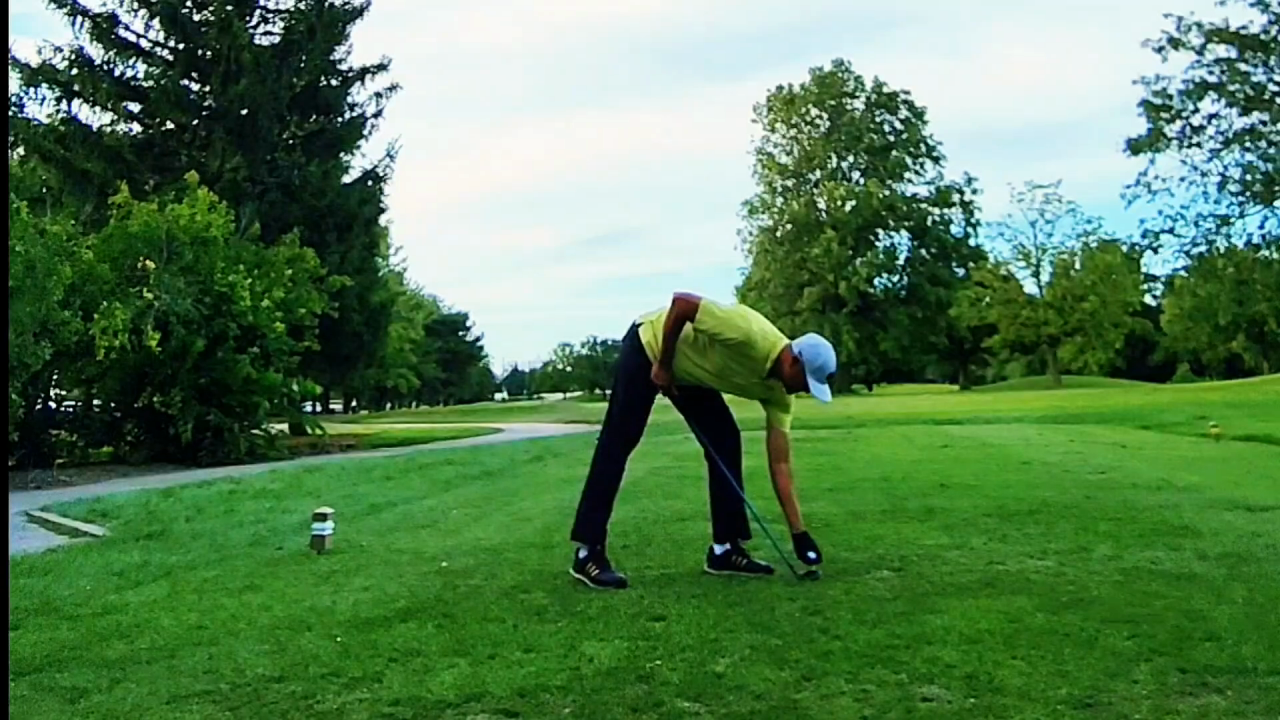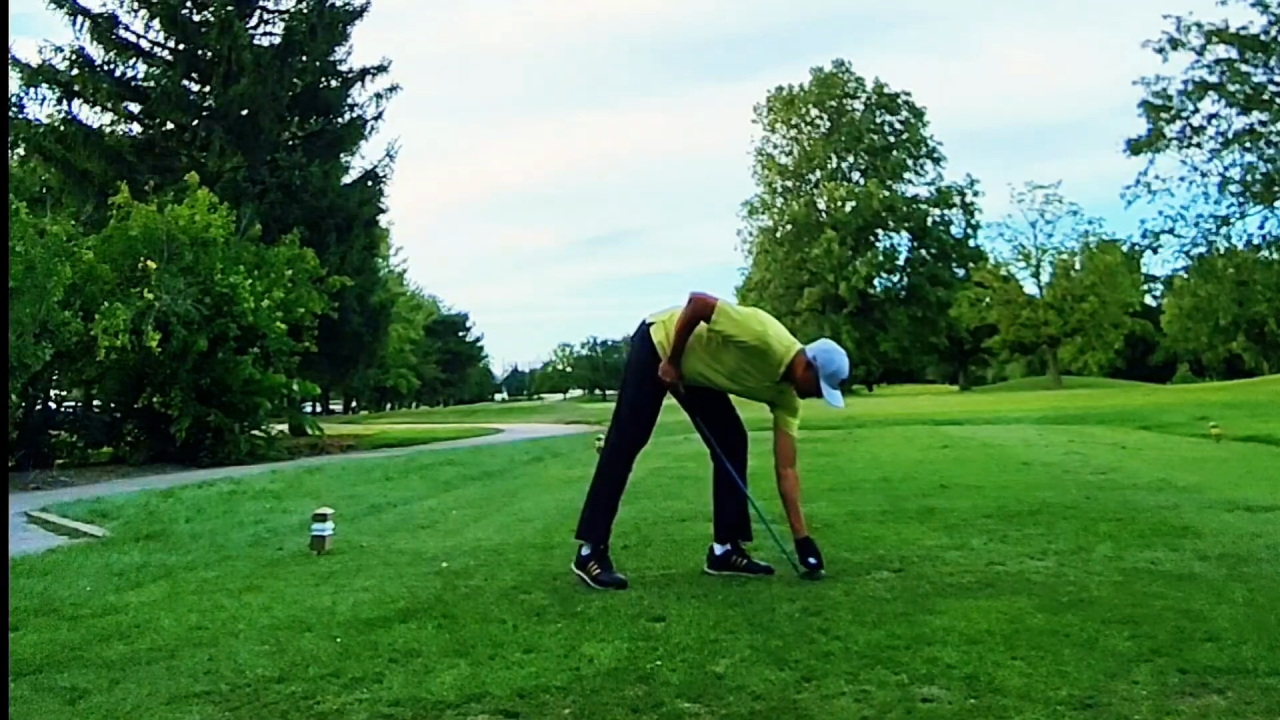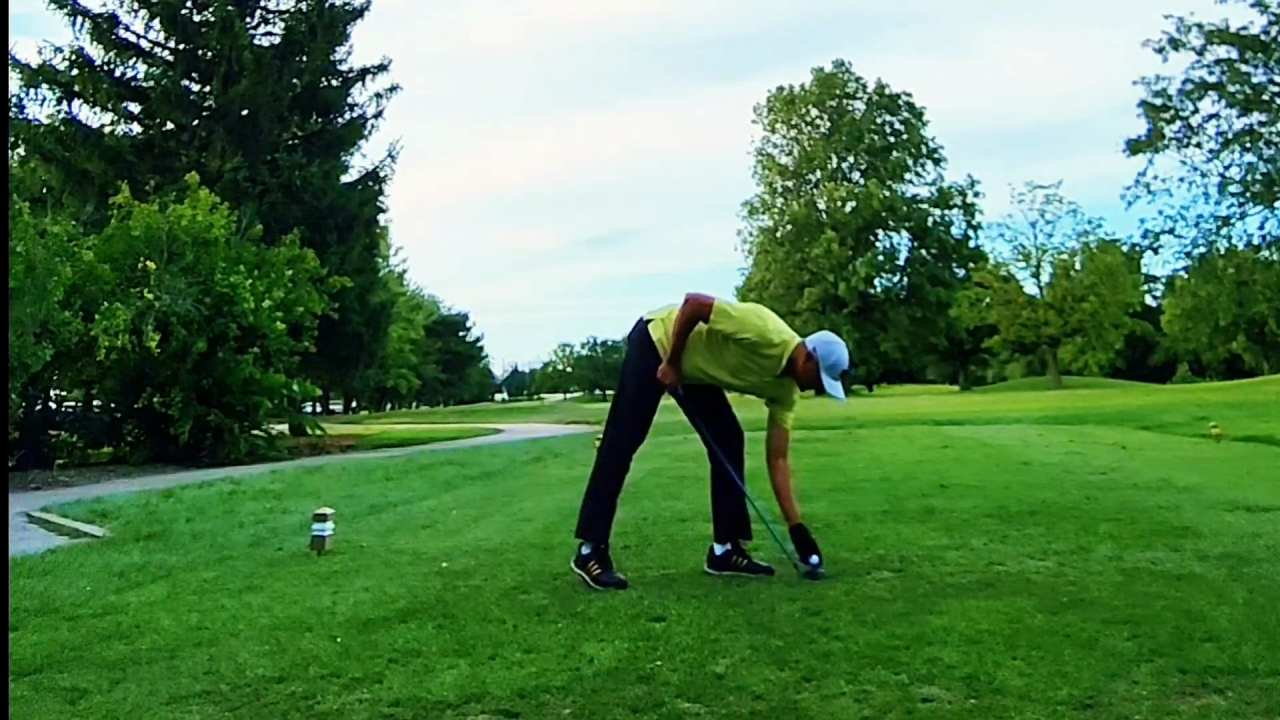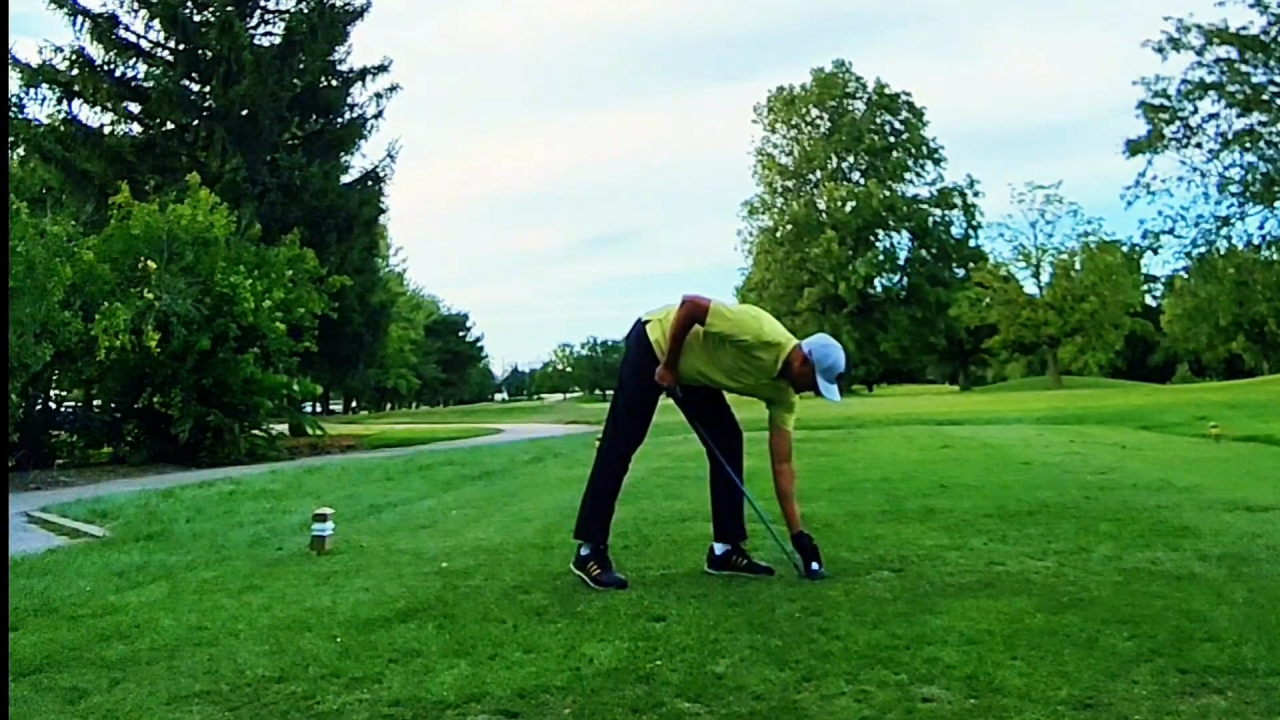
dt=0.7s
person 1, frame 1
left shoulder: (776, 389)
right shoulder: (750, 332)
left elbow: (780, 463)
right elbow: (681, 302)
left wrist: (799, 531)
right wrist: (663, 365)
left hip: (689, 371)
right hip: (649, 344)
left knee: (726, 443)
right knee: (617, 445)
left ankle: (725, 547)
right ankle: (588, 553)
person 1, frame 2
left shoulder: (785, 393)
right shoulder: (764, 336)
left elbow: (786, 468)
right elbow: (697, 301)
left wrist: (801, 537)
right wrist: (672, 361)
left hip: (696, 372)
right hip: (659, 343)
left knee: (732, 444)
right knee: (625, 445)
left ankle: (725, 548)
right ankle: (591, 552)
person 1, frame 3
left shoulder: (784, 387)
right shoulder: (763, 330)
left elbow: (777, 459)
right elbow: (692, 302)
left wrist: (795, 525)
right wrist: (671, 363)
left hip: (694, 369)
right hip: (657, 341)
left knee: (729, 443)
right knee: (622, 443)
left ankle: (725, 548)
right ankle: (591, 551)
person 1, frame 4
left shoulder: (782, 390)
right shoulder: (760, 332)
left elbow: (782, 463)
right elbow: (689, 304)
left wrist: (798, 532)
right wrist: (668, 365)
left hip: (692, 370)
right hip: (655, 341)
left knee: (728, 443)
right knee: (621, 445)
left ankle: (725, 548)
right ankle: (590, 551)
